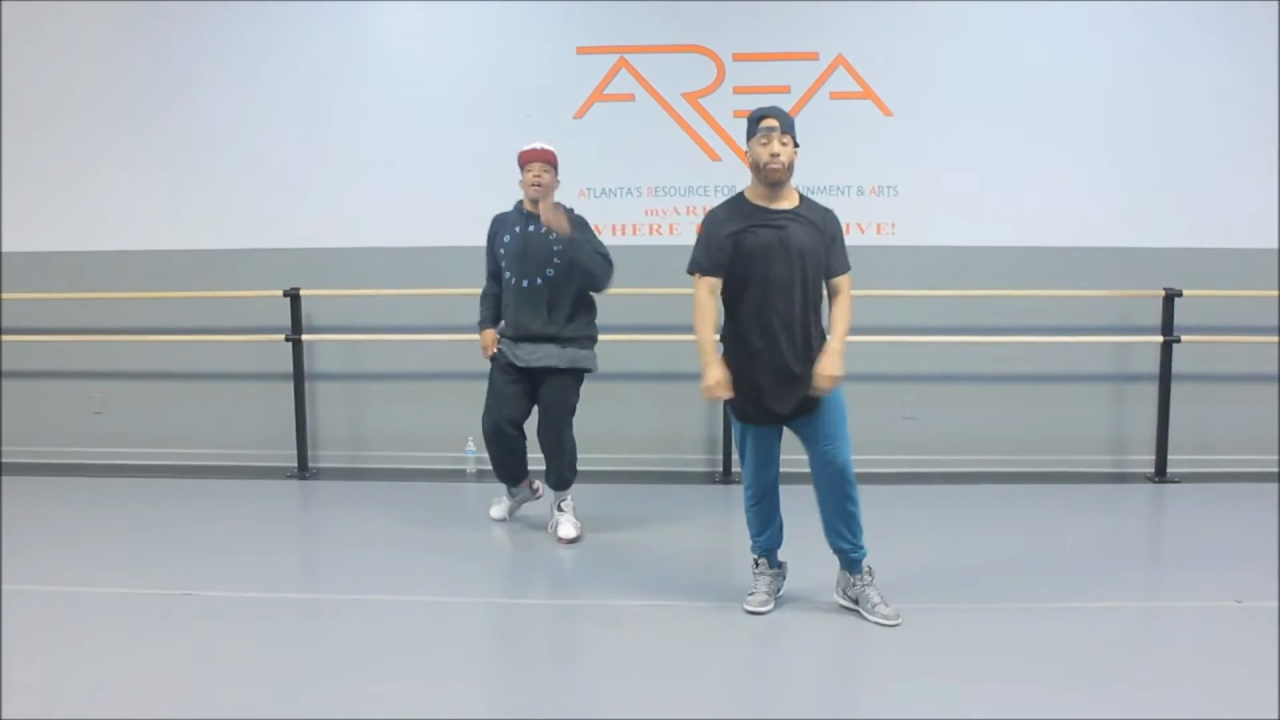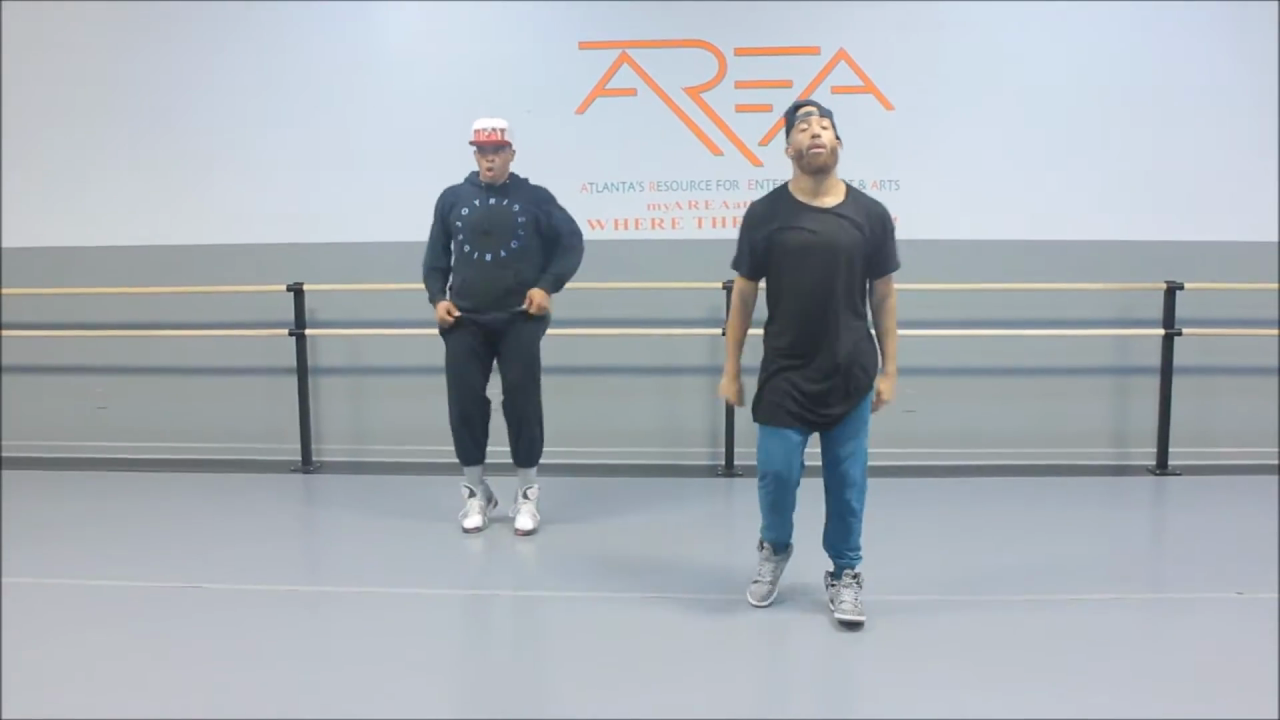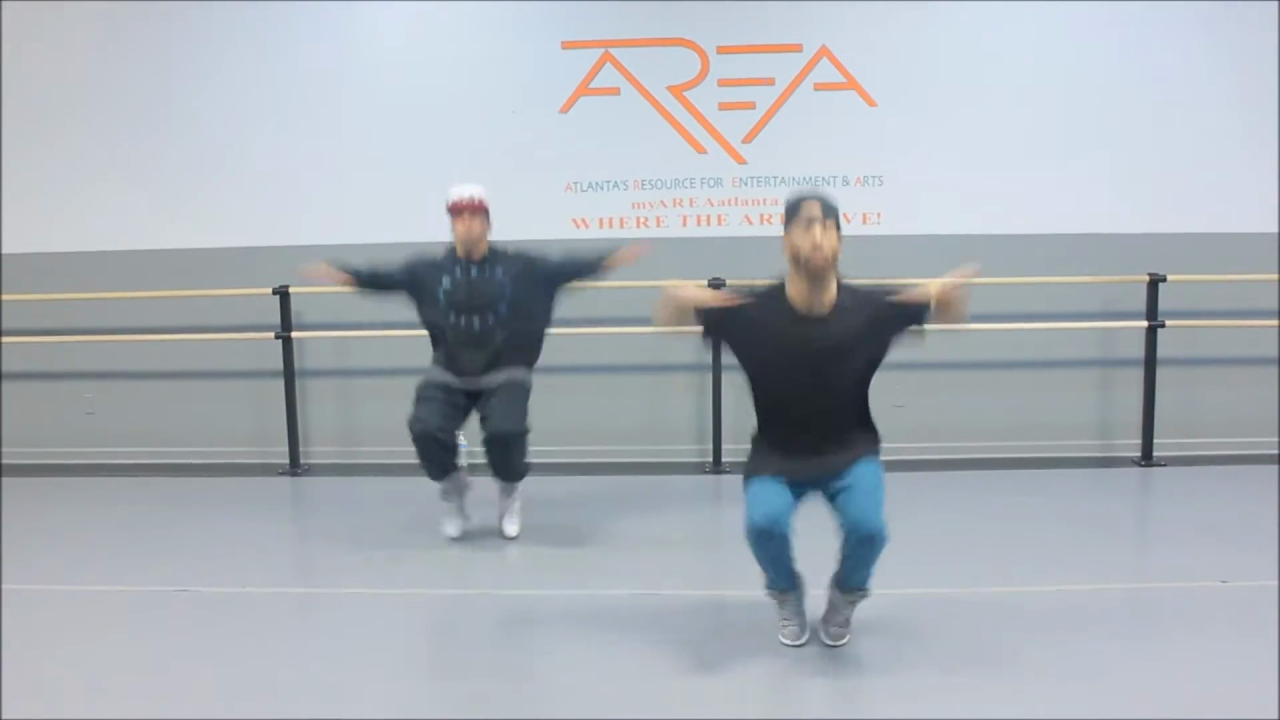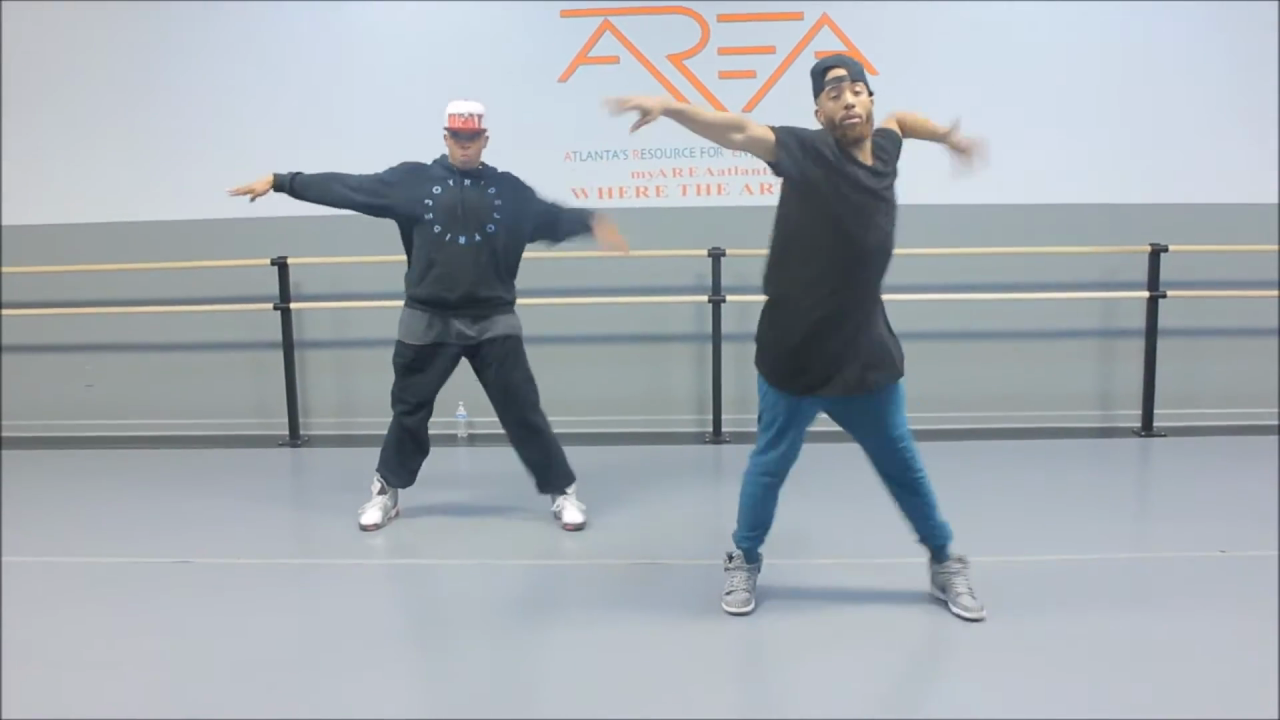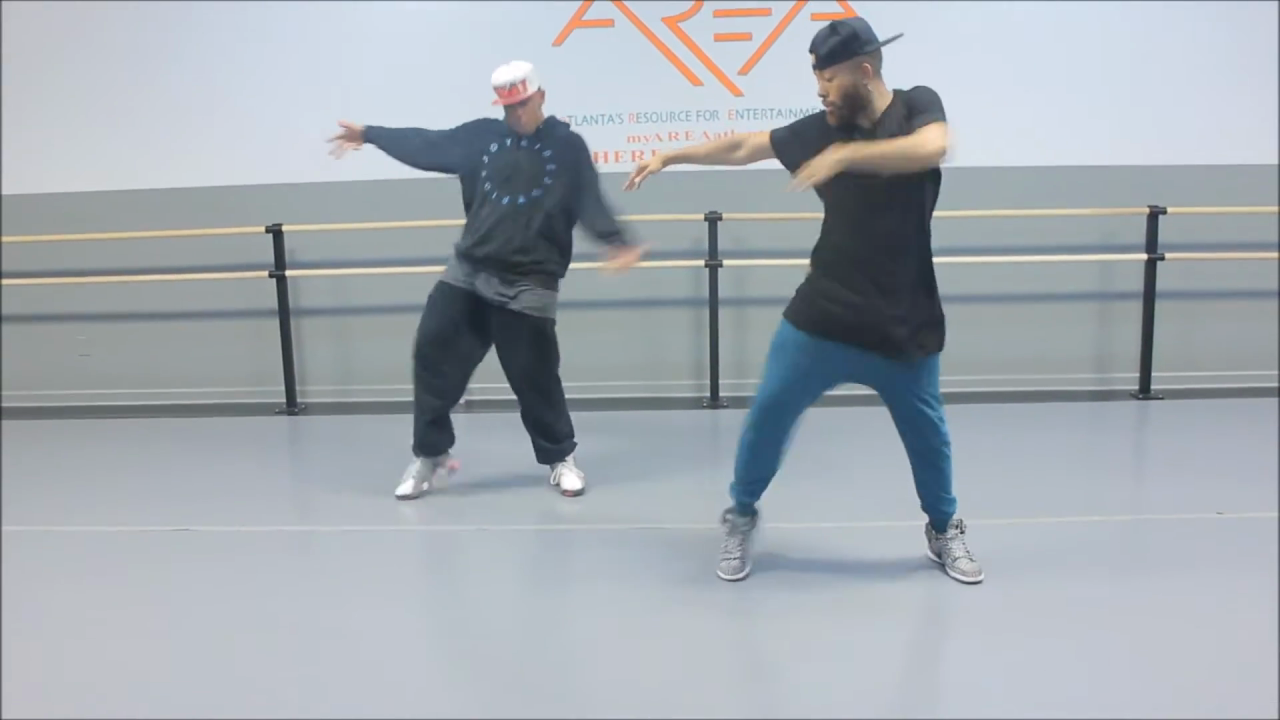
dt=1s
person 1, frame 1
left shoulder: (821, 219)
right shoulder: (723, 219)
left elbow: (841, 292)
right elbow: (704, 295)
left wrist: (834, 351)
right wrist: (710, 361)
left hip: (812, 371)
right hip: (749, 378)
left knee: (837, 470)
right knee: (759, 479)
left ankle: (855, 577)
right ankle: (767, 567)
person 1, frame 2
left shoulder: (870, 213)
right shoulder: (764, 214)
left elbow: (882, 293)
right elbow: (744, 294)
left wrist: (888, 368)
right wrist: (731, 370)
left hip: (850, 374)
right hip: (785, 372)
left knee: (847, 479)
right knee: (775, 470)
left ankle: (845, 575)
right ankle: (774, 551)
person 1, frame 3
left shoulder: (871, 309)
right shoulder: (753, 311)
left elbow: (950, 312)
right elbow: (668, 317)
left wrist: (950, 292)
right wrist: (682, 301)
left hip: (850, 453)
right hip: (780, 454)
left knee: (868, 527)
right knee: (764, 522)
left ankle: (846, 592)
right ankle: (786, 593)
person 1, frame 4
left shoulder: (883, 154)
right shoulder: (807, 151)
left elbow: (896, 123)
right elbow: (740, 131)
left wrist: (939, 132)
right wrist: (667, 107)
left hip: (867, 349)
right hip: (796, 353)
left knee: (901, 463)
right knee: (771, 462)
left ankle: (946, 565)
right ankle: (744, 562)
person 1, frame 5
left shoulder: (917, 107)
right shoulder: (817, 129)
left elbow: (931, 148)
right elbow: (744, 145)
left wrist: (846, 153)
right wrist: (668, 156)
left hip: (903, 318)
right hip: (822, 310)
left knee: (926, 432)
right knee: (770, 408)
left ankle: (945, 532)
right ankle: (740, 518)
person 2, frame 1
left shoulder: (573, 224)
right shoulder: (501, 225)
left elbow: (600, 278)
left wrist: (565, 234)
right wrist: (487, 326)
left hip: (565, 348)
right hip: (513, 347)
left knee: (555, 428)
right knee: (498, 424)
left ankle: (563, 504)
right ankle: (518, 487)
person 2, frame 2
left shoulder: (535, 198)
right shoulder: (452, 198)
left elbow: (571, 243)
right elbow: (436, 254)
left wrist: (547, 286)
right wrist: (437, 296)
left hip: (519, 317)
right hip: (466, 319)
left knee: (523, 400)
right knee: (465, 402)
left ankle: (527, 494)
right ankle: (477, 493)
person 2, frame 3
left shoulder: (517, 266)
right shoulder: (431, 270)
left elbow: (572, 266)
right elbow: (381, 276)
left wrist: (611, 260)
right wrist: (344, 275)
left hip: (505, 373)
right hip: (449, 375)
left knee: (505, 431)
right knee: (427, 430)
left ankle: (509, 494)
right ankle: (453, 489)
person 2, frame 4
left shoulder: (507, 188)
right shoulder: (413, 179)
left elbow: (553, 218)
right elbow: (344, 188)
left wrist: (593, 224)
right wrist: (279, 181)
left hip: (493, 321)
right hip: (428, 322)
left knee: (521, 407)
right knee: (409, 411)
left ankle: (561, 491)
right ankle: (386, 492)
person 2, frame 5
left shoulder: (567, 147)
right shoulder: (482, 135)
left elbow: (592, 202)
right elbow: (422, 143)
left wrist: (619, 242)
right wrist: (367, 134)
left hip: (528, 286)
right hip: (468, 275)
left knee: (535, 377)
right knee: (433, 355)
left ankle: (560, 458)
right ankle: (431, 455)
